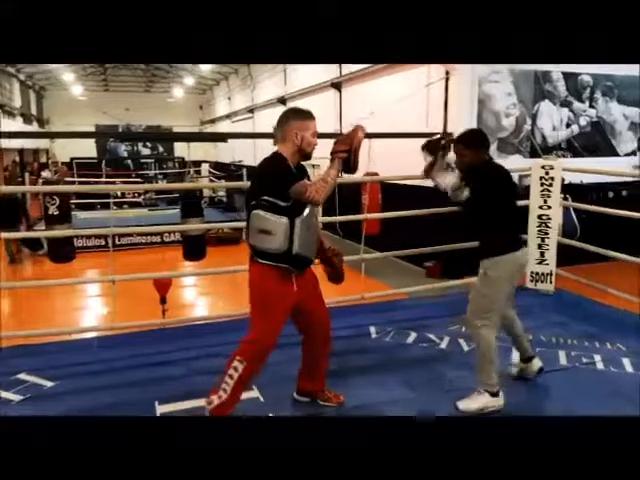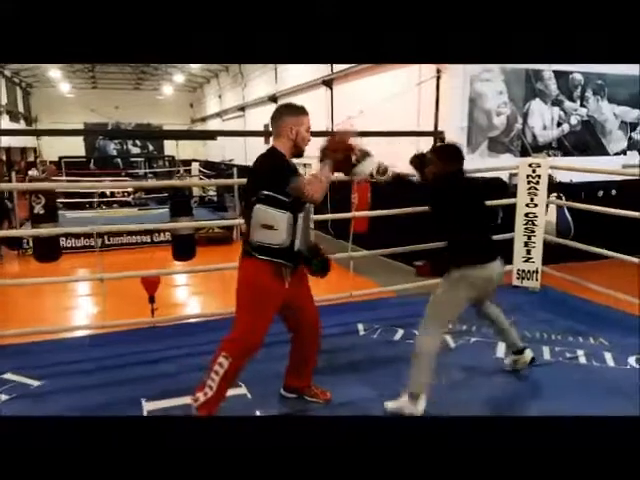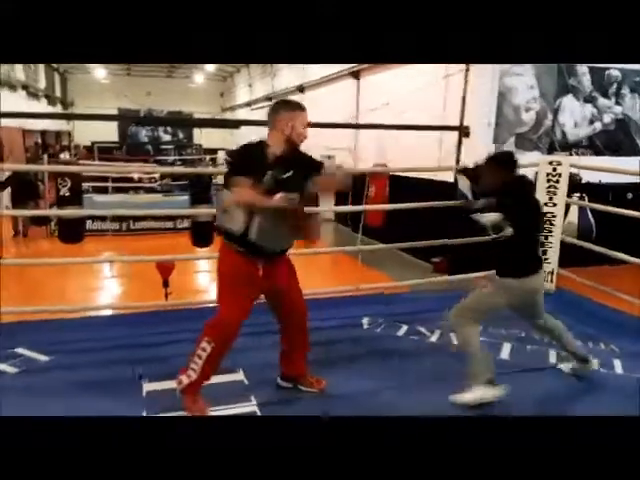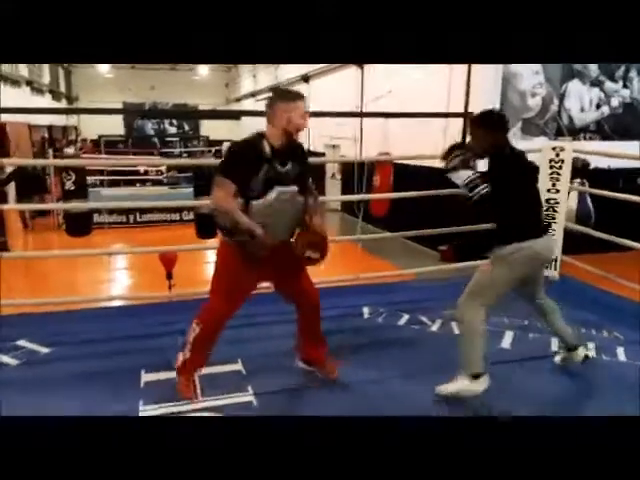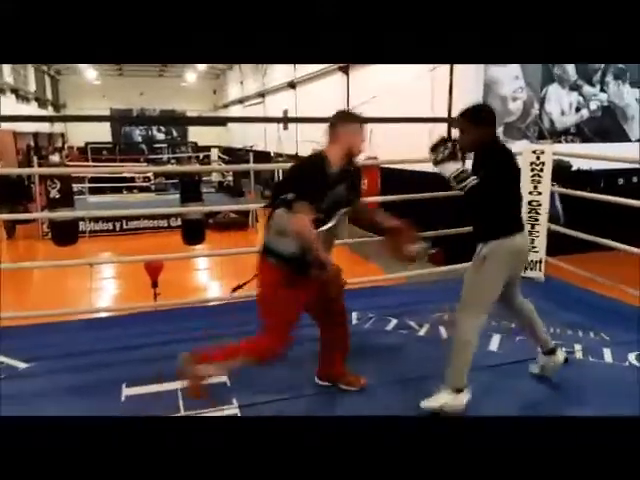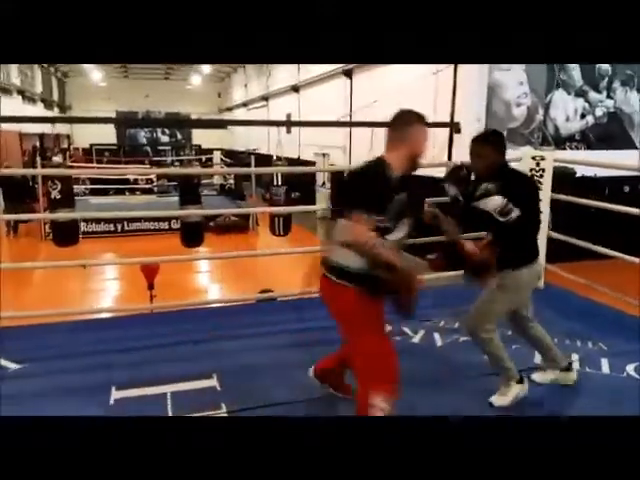
dt=0.3s
person 1, frame 1
left shoulder: (296, 169)
right shoulder: (272, 169)
right elbow: (316, 195)
left wrist: (324, 246)
right wrist: (337, 161)
left hip: (299, 270)
right hip: (271, 273)
left knee: (319, 329)
right knee: (261, 341)
left ankle: (311, 388)
right ankle: (218, 405)
person 1, frame 2
left shoulder: (285, 164)
right shoulder: (271, 163)
right elbow: (314, 193)
left wrist: (308, 248)
right wrist: (329, 163)
left hip: (289, 266)
right hip: (263, 268)
left knee: (308, 326)
right knee: (247, 337)
left ankle: (298, 384)
right ankle: (205, 403)
person 1, frame 3
left shoulder: (300, 161)
right shoulder: (250, 154)
left elbow: (334, 180)
right elbow: (240, 197)
left wrist: (330, 181)
right wrist: (285, 205)
left hip: (276, 257)
right hip: (241, 256)
left knee: (295, 315)
right knee: (227, 322)
left ankle: (292, 374)
right ankle: (190, 386)
person 1, frame 4
left shoulder: (296, 153)
right shoulder: (245, 151)
left elbow: (307, 189)
right elbow: (220, 197)
left wrist: (315, 216)
right wrist: (253, 229)
left hip: (279, 247)
right hip: (241, 247)
left knee: (308, 298)
right knee: (217, 310)
left ankle: (314, 357)
right ankle: (186, 368)
person 1, frame 5
left shoulder: (345, 174)
right shoulder: (309, 171)
left elbow: (358, 207)
right elbow: (299, 223)
left wrist: (389, 226)
right wrist: (325, 260)
left hip: (311, 262)
right hip: (285, 265)
left knee: (335, 317)
right knee: (275, 340)
left ankle: (333, 371)
right ankle: (198, 365)
person 1, frame 6
left shoulder: (400, 182)
right shoulder: (374, 177)
left elbow: (420, 212)
right elbow: (357, 233)
right wrist: (399, 263)
left hip: (366, 281)
right hip: (348, 284)
left knee: (369, 342)
right knee: (381, 369)
left ankle: (325, 372)
person 2, frame 1
left shoulder: (496, 176)
right shoulder: (483, 174)
left elbow: (473, 204)
right elbow: (468, 199)
left wrist: (443, 172)
right wrist: (442, 172)
left hip: (502, 258)
right hip: (511, 253)
left knee: (479, 322)
right knee: (502, 311)
left ankle: (490, 393)
right ankle: (528, 360)
person 2, frame 2
left shoulder: (448, 187)
right shoulder: (467, 188)
right wrist: (427, 178)
left hip: (467, 271)
right hip: (492, 265)
left knee: (431, 328)
right knee: (483, 304)
left ankle: (414, 397)
right ankle: (520, 352)
person 2, frame 3
left shoulder: (519, 201)
right shoulder: (515, 194)
left elbow: (515, 238)
left wrist: (490, 209)
right wrist: (475, 183)
left hip: (514, 279)
right hip: (531, 275)
left knee: (460, 318)
right knee: (540, 319)
left ankle: (485, 383)
right ankle: (582, 360)
person 2, frame 4
left shoulder: (504, 162)
right shoulder: (515, 160)
left elbow: (486, 196)
left hip: (518, 247)
right hip: (540, 243)
left knee: (470, 305)
right knee: (536, 297)
left ankle: (473, 376)
right ankle: (572, 347)
person 2, frame 5
left shoulder: (497, 158)
right shoulder: (492, 155)
left elbow: (479, 194)
right elbow: (480, 194)
left wrist: (450, 164)
right wrist: (454, 163)
left hip: (499, 244)
right hip: (510, 240)
left knee: (468, 313)
right knee: (512, 299)
left ankle: (455, 391)
right ankle: (549, 351)
person 2, frame 6
left shoulder: (521, 184)
right shoulder: (484, 183)
left elbow: (529, 228)
right elbow: (477, 221)
left wrist: (497, 203)
left hip: (519, 270)
right hip: (509, 265)
left knee: (479, 325)
right knee: (522, 321)
left ankle: (513, 381)
right ankle: (562, 367)
